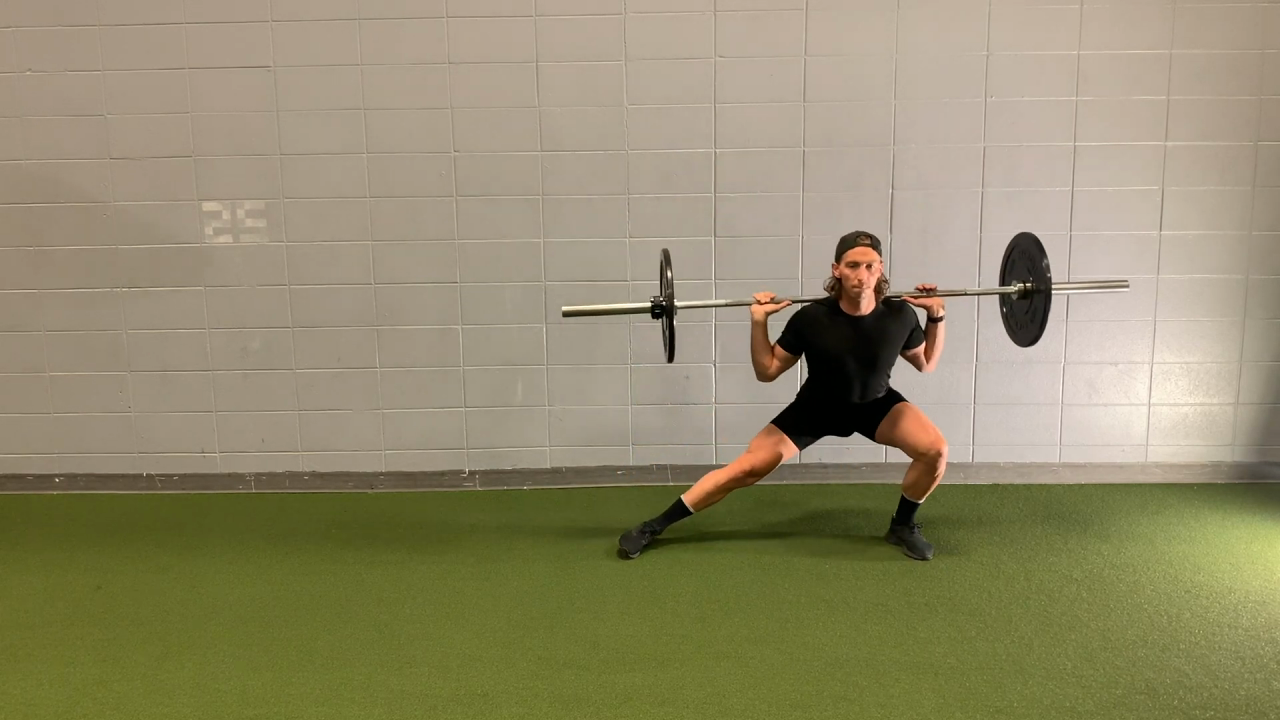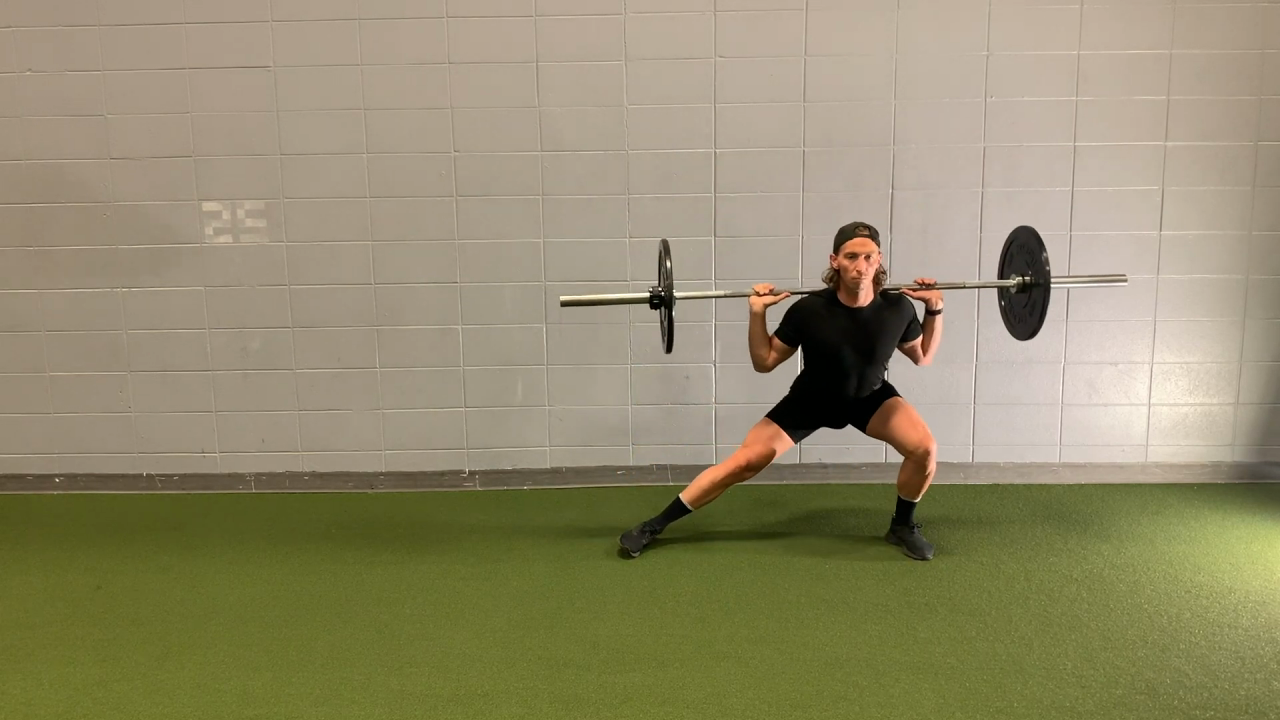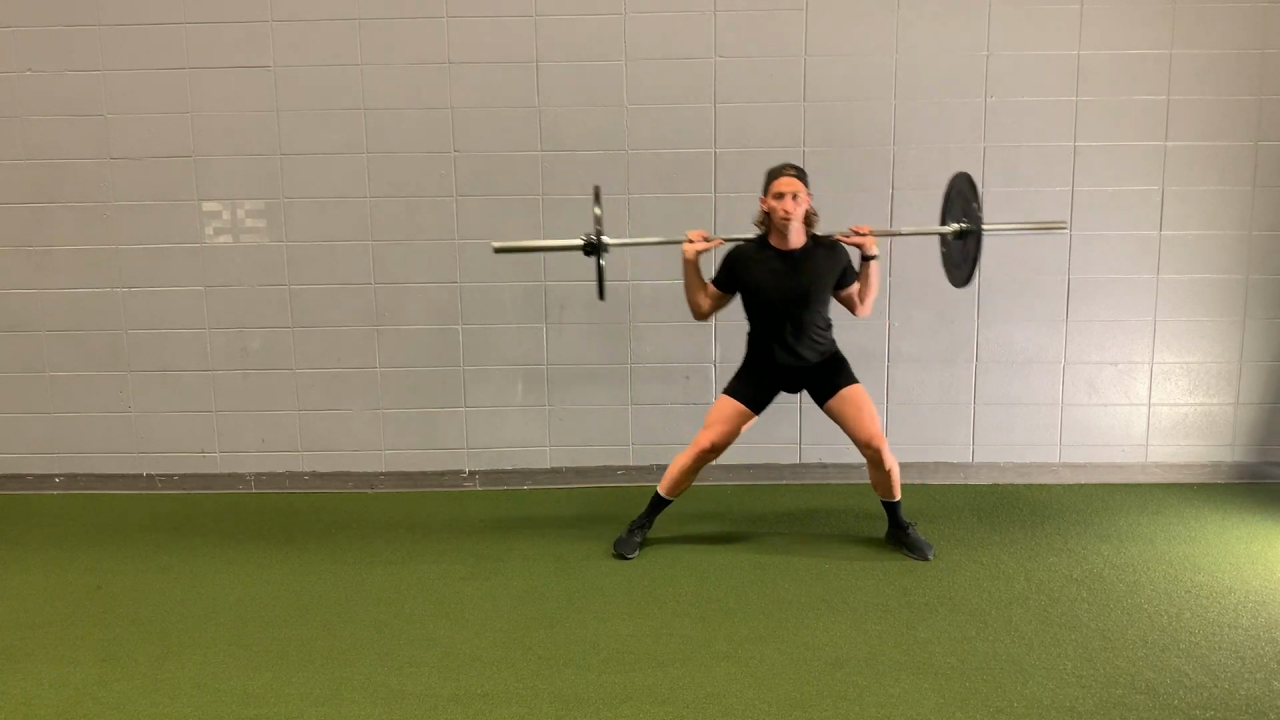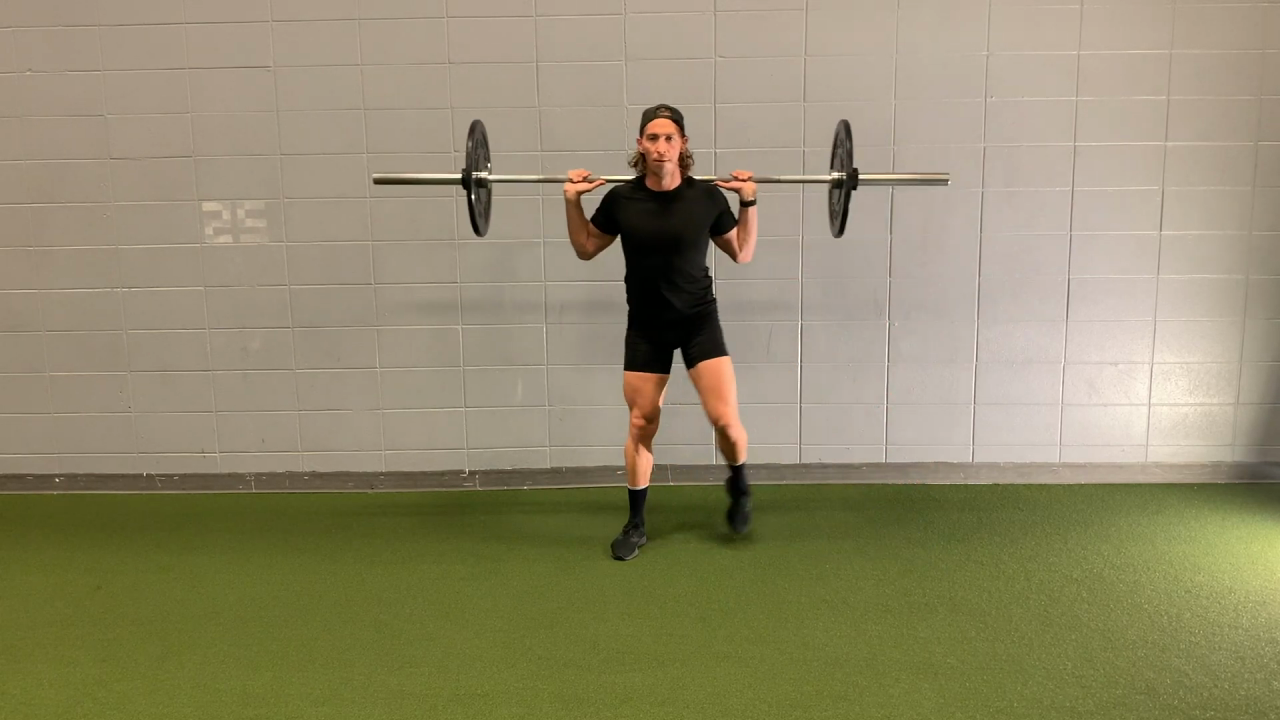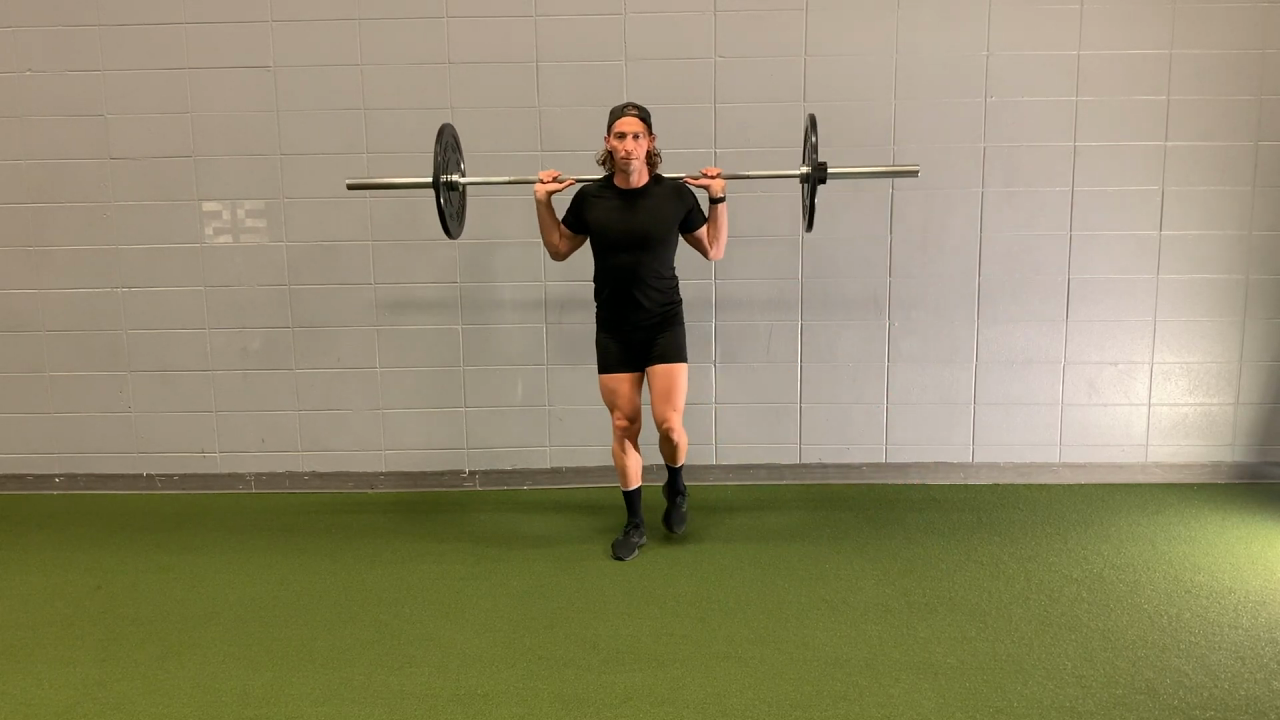
dt=0.5s
person 1, frame 1
left shoulder: (899, 316)
right shoulder: (811, 318)
left elbow: (925, 363)
right elbow: (767, 371)
left wrist: (936, 317)
right wrist: (758, 323)
left hip: (874, 404)
right hip: (814, 408)
left knee: (934, 450)
right knee: (746, 468)
left ankle: (902, 526)
right ankle: (653, 526)
person 1, frame 2
left shoulder: (897, 309)
right shoulder: (809, 310)
left elbow: (922, 356)
right elbow: (764, 362)
left wrist: (935, 310)
right wrist: (757, 313)
left hip: (869, 396)
right hip: (809, 401)
left knee: (924, 448)
right knee: (742, 463)
left ankle: (902, 526)
right ankle: (654, 525)
person 1, frame 3
left shoulder: (824, 251)
right shoulder: (743, 257)
left elbow: (860, 308)
right elbow: (702, 310)
left wrist: (871, 258)
right wrist: (692, 261)
left hip: (822, 362)
right hip: (761, 366)
left knee: (875, 444)
right knee: (706, 445)
left ankle: (899, 527)
right ankle: (642, 524)
person 1, frame 4
left shoulder: (706, 196)
right shoulder: (620, 199)
left elbow: (741, 253)
right elbow: (585, 249)
left wrist: (748, 202)
right wrist: (572, 201)
left hip: (698, 320)
right hip: (645, 325)
left knee: (725, 417)
right knee: (641, 424)
left ankle: (738, 485)
right ankle: (636, 524)
person 1, frame 5
left shoulder: (676, 195)
right shoulder: (589, 198)
left elbow: (713, 250)
right elbow: (558, 250)
left wrist: (718, 198)
right wrist: (542, 201)
left hip: (664, 322)
right hip: (613, 328)
left knee: (669, 423)
right knee: (624, 425)
left ankle: (676, 488)
right ankle: (634, 523)
